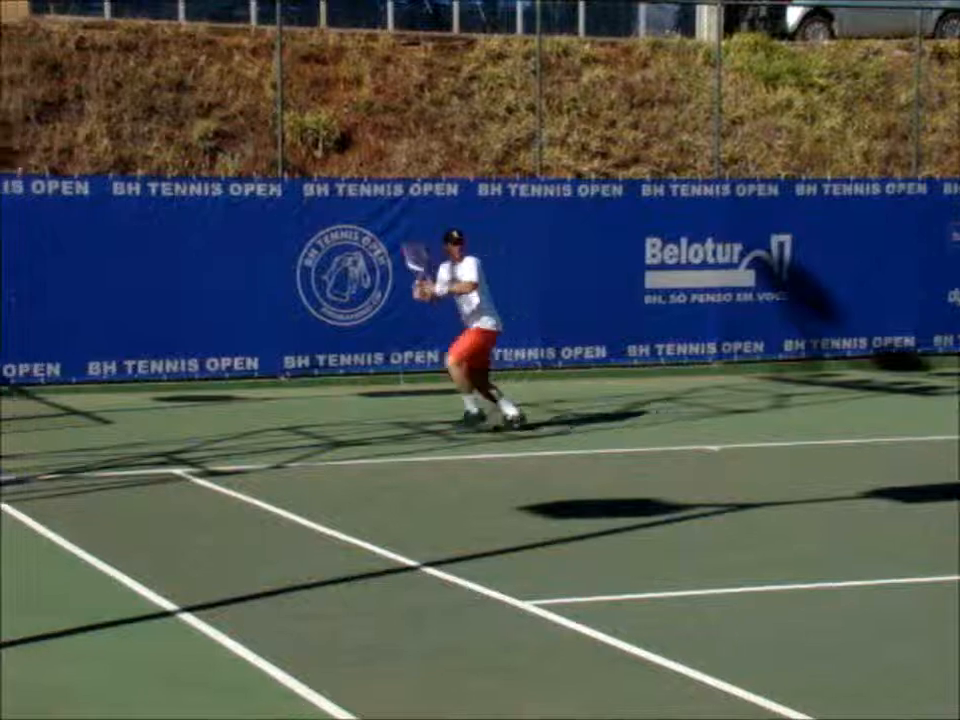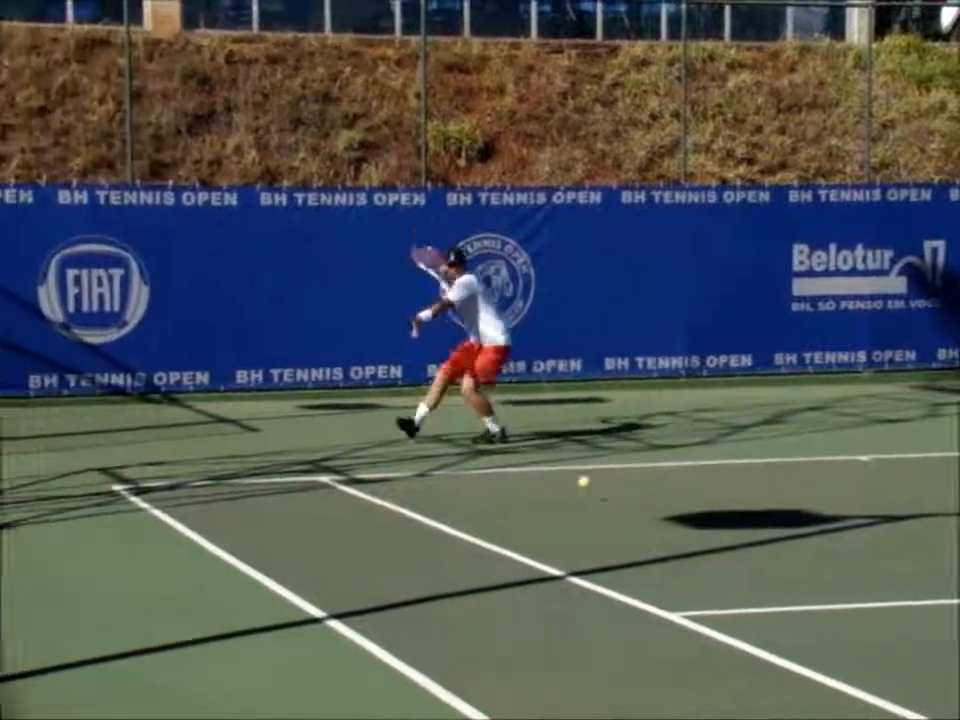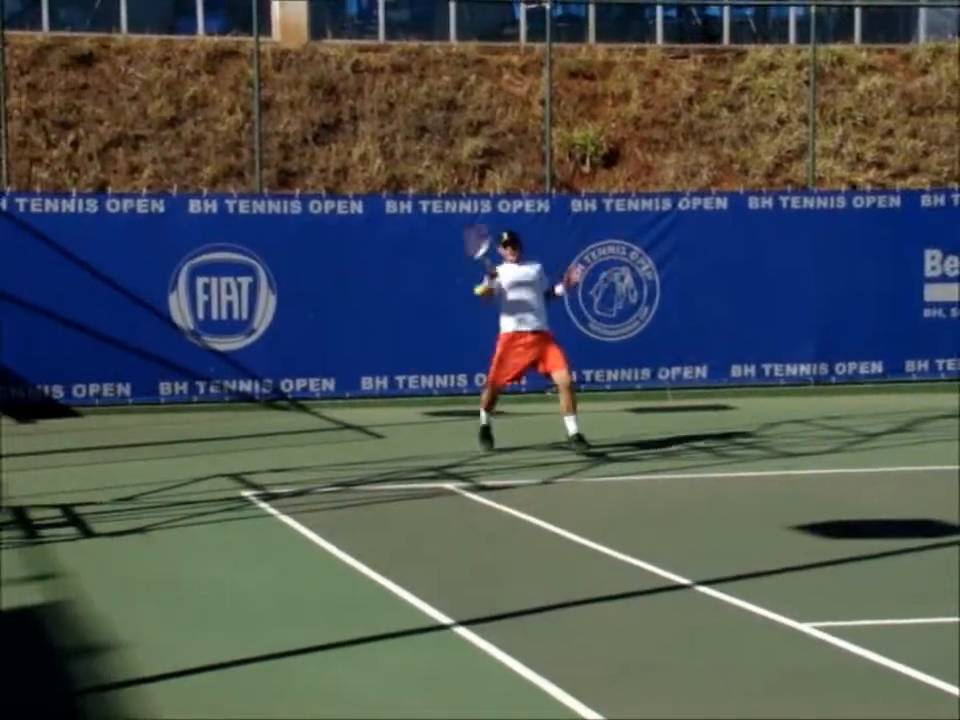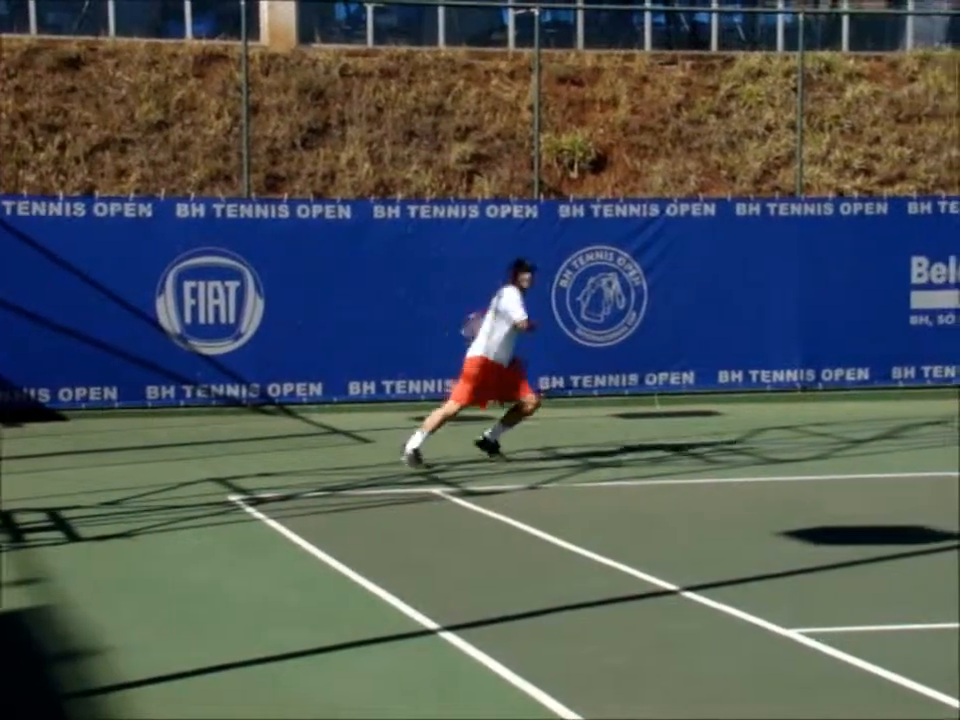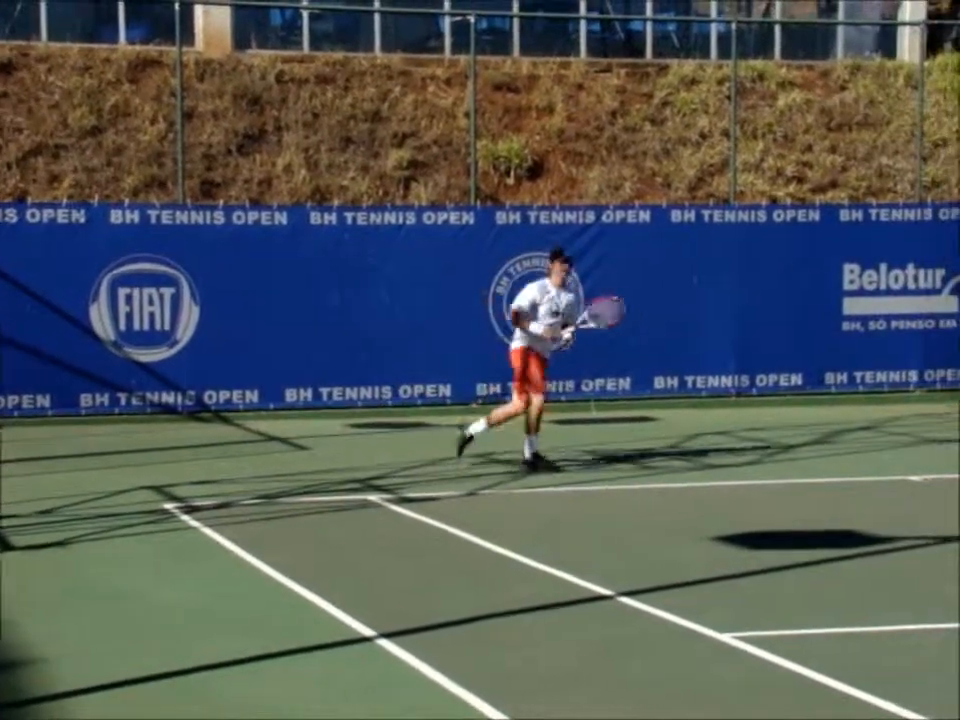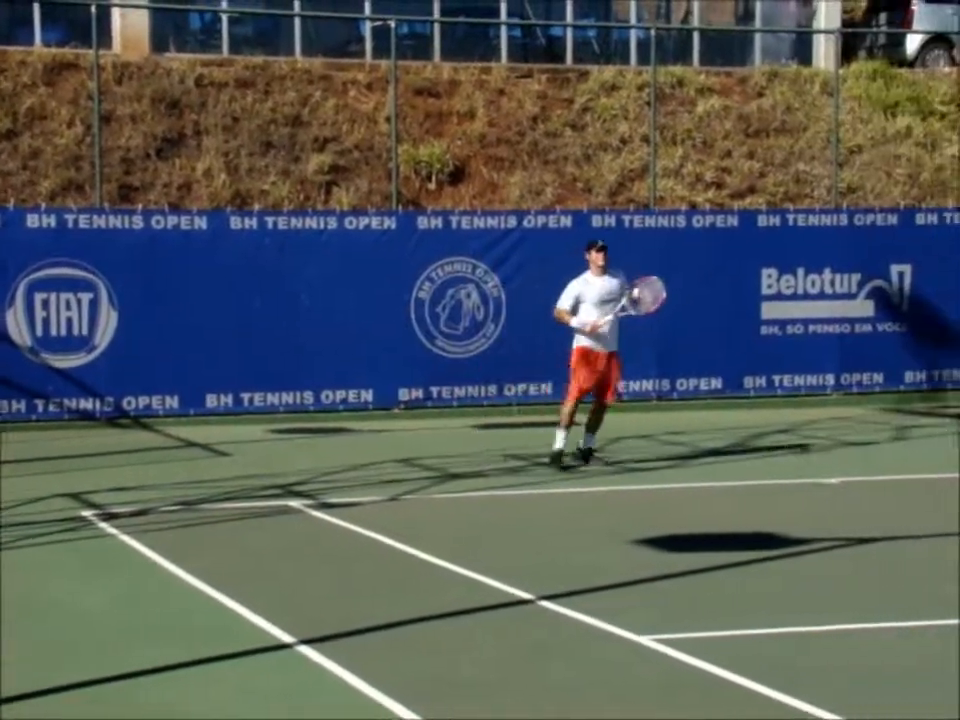
dt=0.4s
person 1, frame 1
left shoulder: (471, 262)
right shoulder: (444, 268)
left elbow: (470, 286)
right elbow: (436, 295)
left wrist: (441, 289)
right wrist: (426, 291)
left hip: (485, 326)
right hip: (474, 327)
left knee: (452, 362)
right knee: (478, 379)
left ankle: (474, 410)
right ankle: (513, 415)
person 1, frame 2
left shoulder: (466, 281)
right shoulder: (459, 283)
left elbow: (446, 304)
left wrist: (423, 316)
right wrist: (447, 290)
left hip: (495, 343)
right hip: (476, 342)
left knee: (469, 386)
right knee: (442, 376)
left ankle: (496, 430)
right ankle: (415, 422)
person 1, frame 3
left shoulder: (536, 269)
right shoulder: (495, 273)
left elbow: (546, 294)
right elbow: (484, 292)
left wrist: (564, 287)
right wrist: (489, 282)
left hip: (542, 335)
right hip: (512, 337)
left knee: (565, 380)
right knee: (493, 386)
left ankle: (574, 434)
right ankle: (485, 425)
person 1, frame 4
left shoulder: (514, 297)
right shoulder: (511, 294)
right elbow: (524, 325)
left wrist: (514, 358)
right wrist: (531, 324)
left hip: (502, 365)
right hip: (483, 361)
left knee: (531, 401)
right knee: (453, 407)
left ankle: (489, 439)
right ankle: (412, 448)
person 1, frame 5
left shoulder: (571, 295)
right shoulder: (536, 288)
left elbow: (569, 325)
right elbow: (515, 316)
left wrist: (567, 334)
right wrist: (539, 330)
left hip: (541, 354)
right hip: (526, 349)
left knee: (520, 406)
right knee: (538, 397)
left ankle: (471, 431)
right ankle: (531, 454)
person 1, frame 6
left shoulder: (618, 278)
right shoulder: (578, 284)
right elbow: (559, 312)
right wrist: (579, 324)
left hip: (610, 350)
right hip: (586, 348)
left knee: (602, 402)
right knee: (574, 397)
left ankle: (585, 448)
right ankle: (558, 448)
